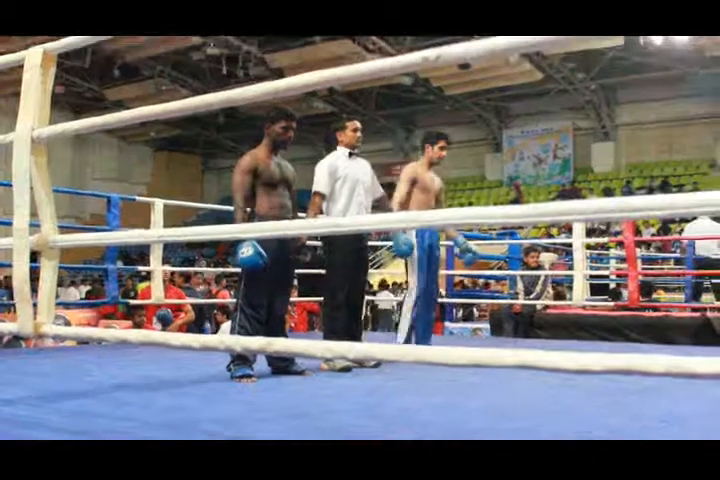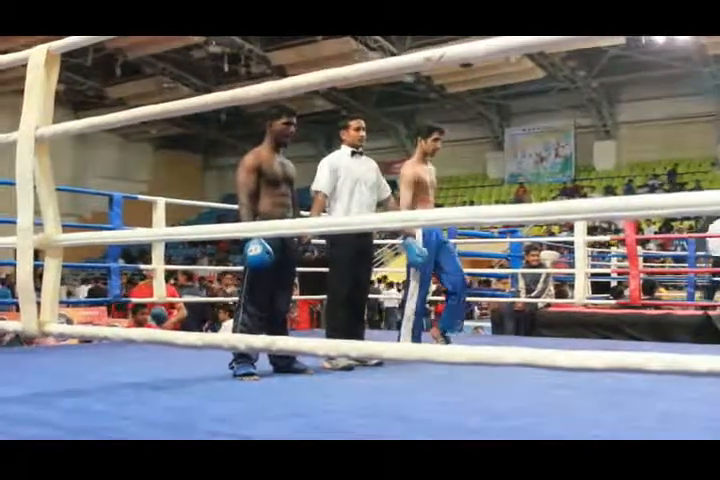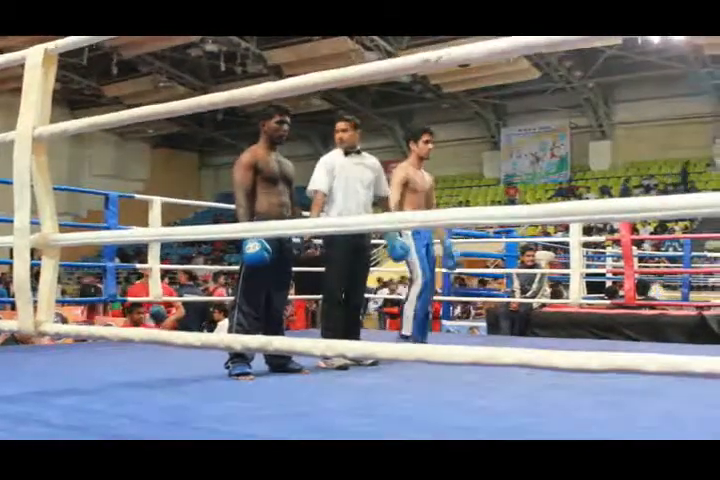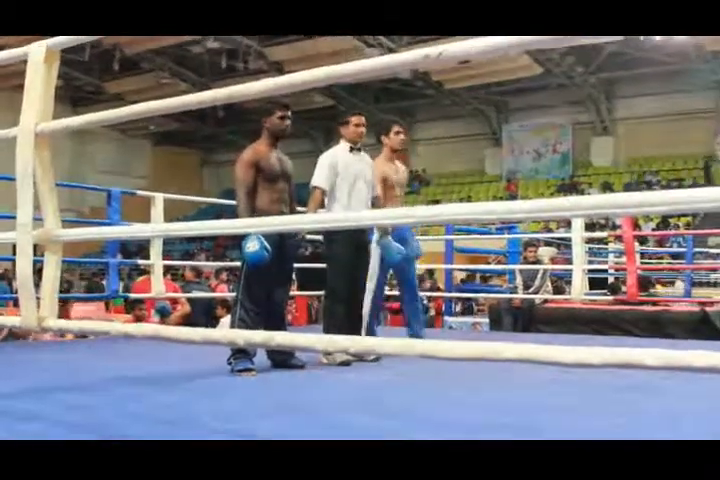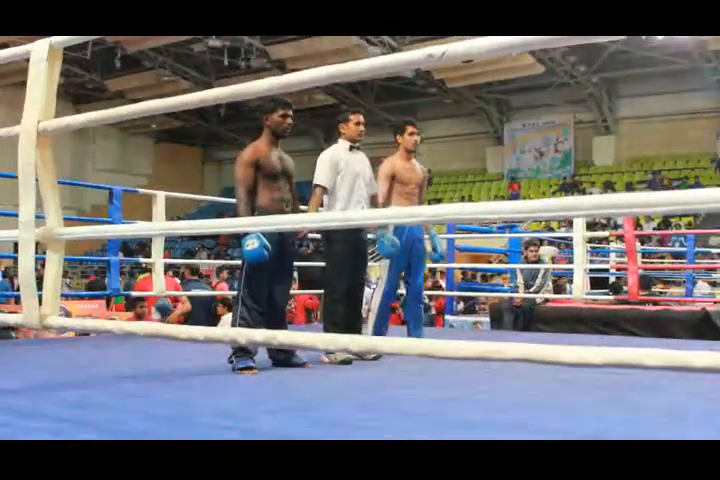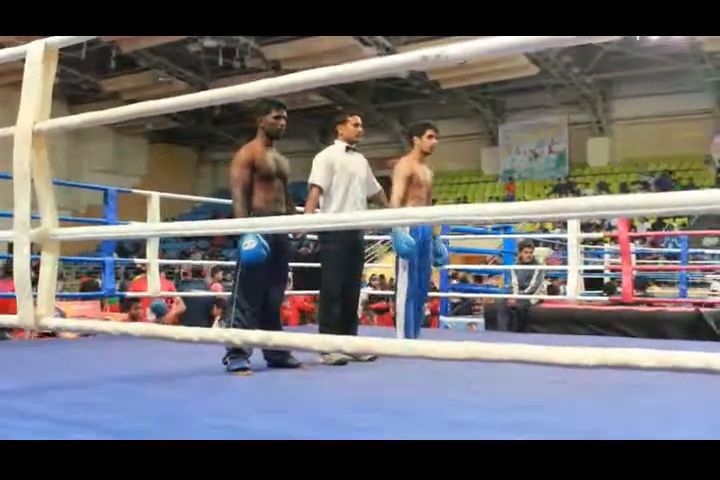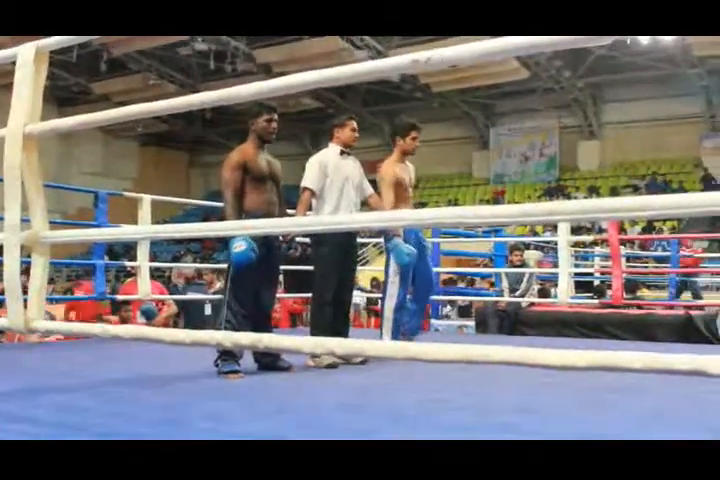
dt=0.7s
person 1, frame 1
left shoulder: (288, 168)
right shoulder: (251, 161)
right elbow: (240, 201)
left wrist: (299, 236)
right wrist: (245, 236)
left hip: (286, 236)
right hip: (262, 235)
left knee: (279, 303)
right knee: (252, 302)
left ankle: (280, 359)
right ankle: (240, 362)
person 1, frame 2
left shoulder: (288, 165)
right shoulder: (253, 159)
right elbow: (245, 200)
right wrist: (251, 234)
left hip: (287, 235)
left knee: (281, 301)
right knee: (254, 300)
left ankle: (282, 357)
right ankle: (242, 360)
person 1, frame 3
left shoulder: (287, 164)
right shoulder: (249, 158)
right elbow: (241, 197)
left hip: (284, 234)
left knee: (278, 300)
right knee: (249, 299)
left ankle: (278, 357)
right ankle: (238, 359)
person 1, frame 4
left shoulder: (286, 160)
right shoulder: (251, 155)
right elbow: (242, 195)
left wrist: (298, 230)
right wrist: (249, 230)
left hip: (286, 230)
left knee: (279, 296)
right knee: (251, 295)
left ankle: (280, 352)
right ankle: (240, 355)
person 1, frame 5
left shoulder: (287, 159)
right shoulder: (251, 153)
right elbow: (242, 194)
right wrist: (248, 230)
left hip: (286, 229)
left knee: (279, 295)
right knee: (252, 294)
left ankle: (281, 351)
right ankle: (242, 353)
person 1, frame 6
left shoulder: (282, 160)
right shoulder: (247, 154)
right elbow: (238, 194)
right wrist: (245, 230)
left hip: (280, 230)
left knee: (274, 297)
right knee: (247, 295)
left ankle: (276, 352)
right ankle: (236, 355)
person 1, frame 7
left shoulder: (274, 162)
right shoulder: (239, 156)
right elbow: (230, 196)
right wrist: (236, 232)
left hip: (271, 233)
left knee: (265, 299)
right knee: (238, 297)
left ankle: (267, 354)
right ankle: (227, 357)
person 2, frame 1
left shoulder: (365, 165)
right shoulder: (330, 162)
left elbow: (379, 196)
right elbow: (318, 197)
left hip: (360, 235)
right hip: (339, 234)
left knee: (357, 294)
right knee: (337, 294)
person 2, frame 2
left shoulder: (371, 164)
right shoulder: (332, 161)
left elbow: (386, 198)
right elbow: (320, 196)
left hip: (365, 234)
right hip: (341, 233)
left knee: (360, 292)
right knee: (339, 292)
person 2, frame 3
left shoulder: (372, 163)
right shoulder: (328, 161)
left elbow: (383, 197)
right elbow: (319, 195)
left hip: (362, 234)
right hip: (338, 232)
left knee: (356, 293)
right knee: (334, 291)
person 2, frame 4
left shoulder: (367, 160)
right shoulder: (332, 157)
left elbow: (373, 196)
right elbow: (318, 191)
left hip: (362, 230)
right hip: (339, 229)
left knee: (357, 289)
right knee: (337, 288)
person 2, frame 5
left shoulder: (363, 158)
right shoulder: (331, 155)
left elbow: (371, 194)
right elbow: (319, 190)
left hip: (359, 229)
right hip: (338, 228)
left knee: (356, 287)
right knee: (336, 287)
person 2, frame 6
left shoulder: (361, 160)
right shoulder: (327, 156)
left elbow: (375, 192)
right elbow: (315, 190)
left hip: (356, 230)
right hip: (334, 229)
left knee: (351, 288)
right knee: (332, 288)
right ankle: (328, 347)
person 2, frame 7
left shoulder: (355, 164)
right shoulder: (321, 159)
left elbow: (369, 195)
right elbow: (307, 193)
left hip: (349, 233)
right hip: (328, 231)
left knee: (344, 292)
right knee: (324, 291)
person 3, frame 1
left shoulder: (437, 181)
right shoulder: (412, 170)
right elbow: (397, 202)
left wrist: (460, 241)
right wrist: (398, 231)
left hip: (432, 233)
right hip: (414, 231)
left knee: (430, 292)
right knee: (418, 287)
left ankle: (423, 343)
right ankle: (403, 340)
person 3, frame 2
left shoulder: (430, 169)
right shoulder: (410, 169)
right elbow: (405, 207)
right wrist: (410, 240)
left hip: (436, 231)
right hip: (420, 232)
left knee: (457, 283)
right knee: (417, 289)
left ankle: (441, 330)
right ankle: (409, 343)
person 3, frame 3
left shoulder: (428, 178)
right shoulder: (402, 172)
right elbow: (392, 206)
left wrist: (445, 242)
left hip: (426, 232)
right hip: (409, 230)
left knee: (426, 286)
right knee: (421, 279)
left ankle: (419, 339)
right ankle: (407, 334)
person 3, frame 4
left shoulder: (403, 169)
right shoulder: (377, 167)
right elbow: (377, 205)
left wrist: (410, 233)
right wrist: (386, 238)
left hip: (401, 229)
right hip: (382, 231)
left knee: (411, 284)
right knee: (375, 285)
left ankle: (416, 335)
right ankle: (367, 337)
person 3, frame 5
left shoulder: (421, 171)
right shoulder: (389, 165)
right elbow: (379, 200)
left wrist: (432, 234)
right wrist: (382, 232)
left hip: (416, 227)
right hip: (397, 225)
left knee: (417, 285)
right knee: (388, 284)
left ankle: (415, 335)
right ankle: (374, 335)
person 3, frame 6
left shoulder: (428, 172)
right shoulder: (405, 165)
right elbow: (395, 200)
left wrist: (437, 238)
right wrist: (397, 230)
left hip: (425, 228)
right hip: (409, 227)
left knee: (422, 287)
right knee: (407, 285)
left ankle: (413, 337)
right ankle: (404, 339)
person 3, frame 7
left shoulder: (410, 168)
right shoulder: (388, 170)
right elbow: (388, 209)
right wrist: (395, 240)
left hip: (414, 230)
right hip: (400, 232)
left knee: (425, 284)
right knee: (397, 289)
left ankle: (406, 331)
right ankle: (390, 341)
